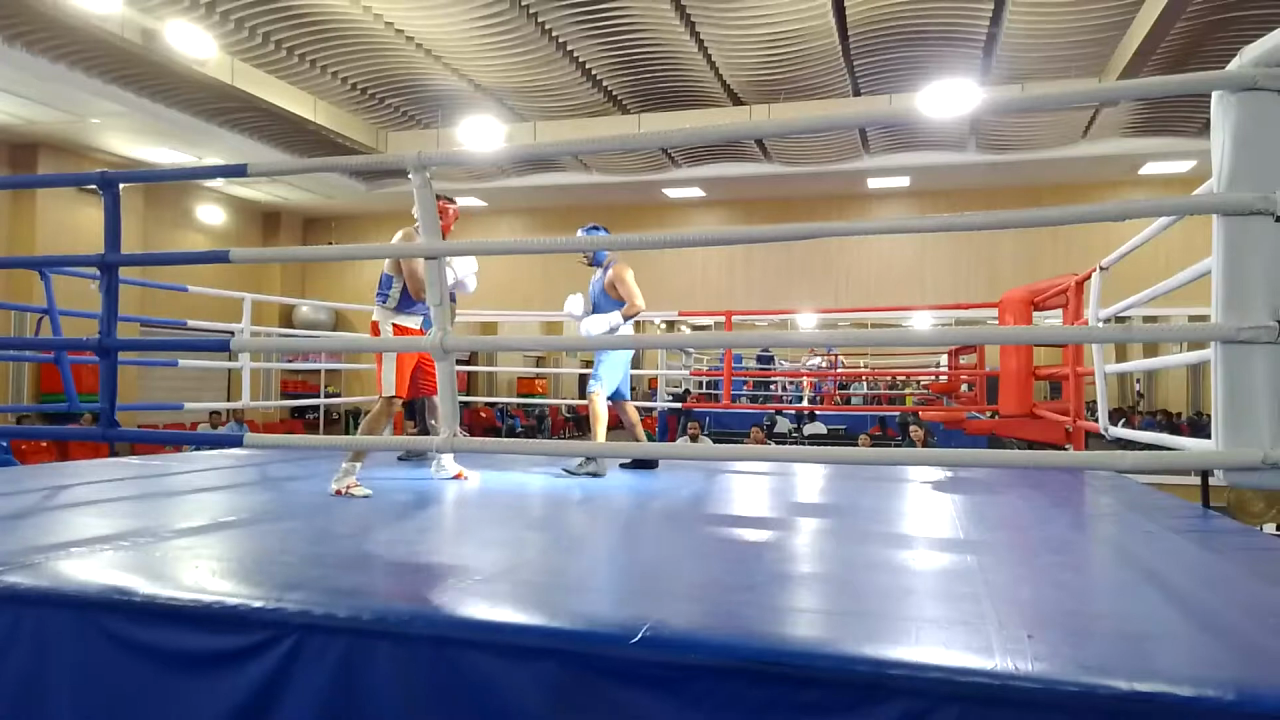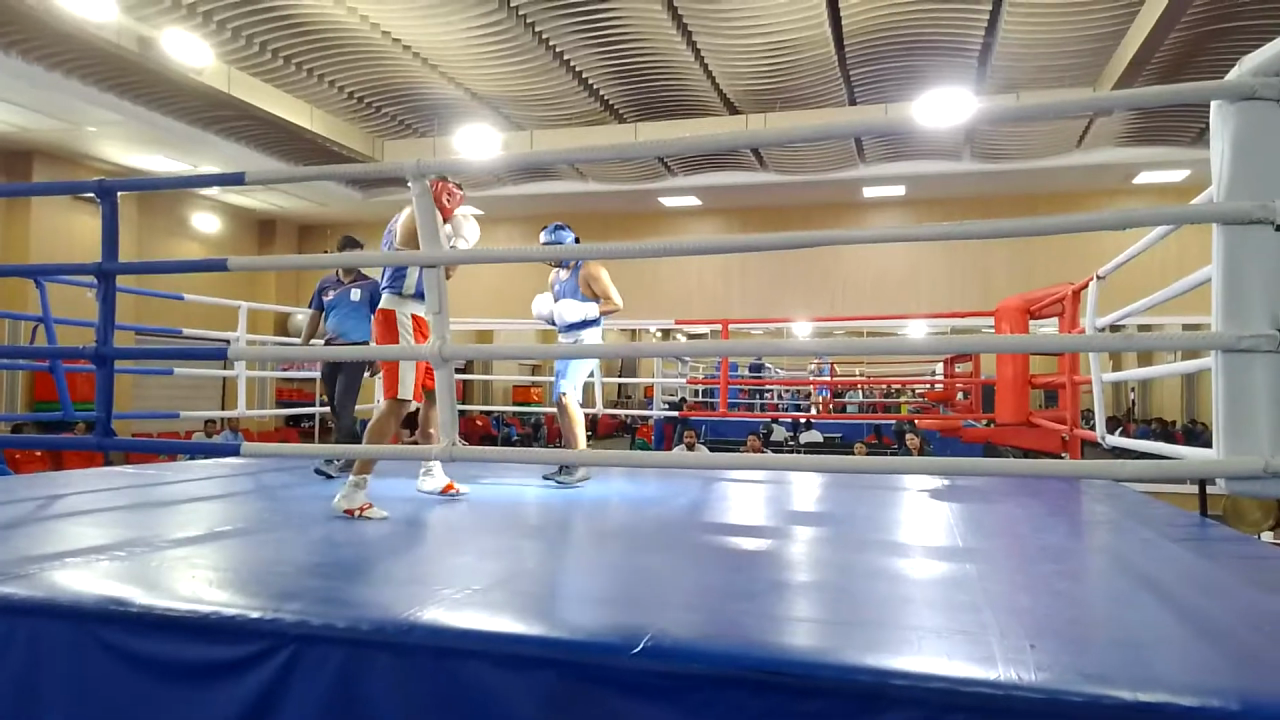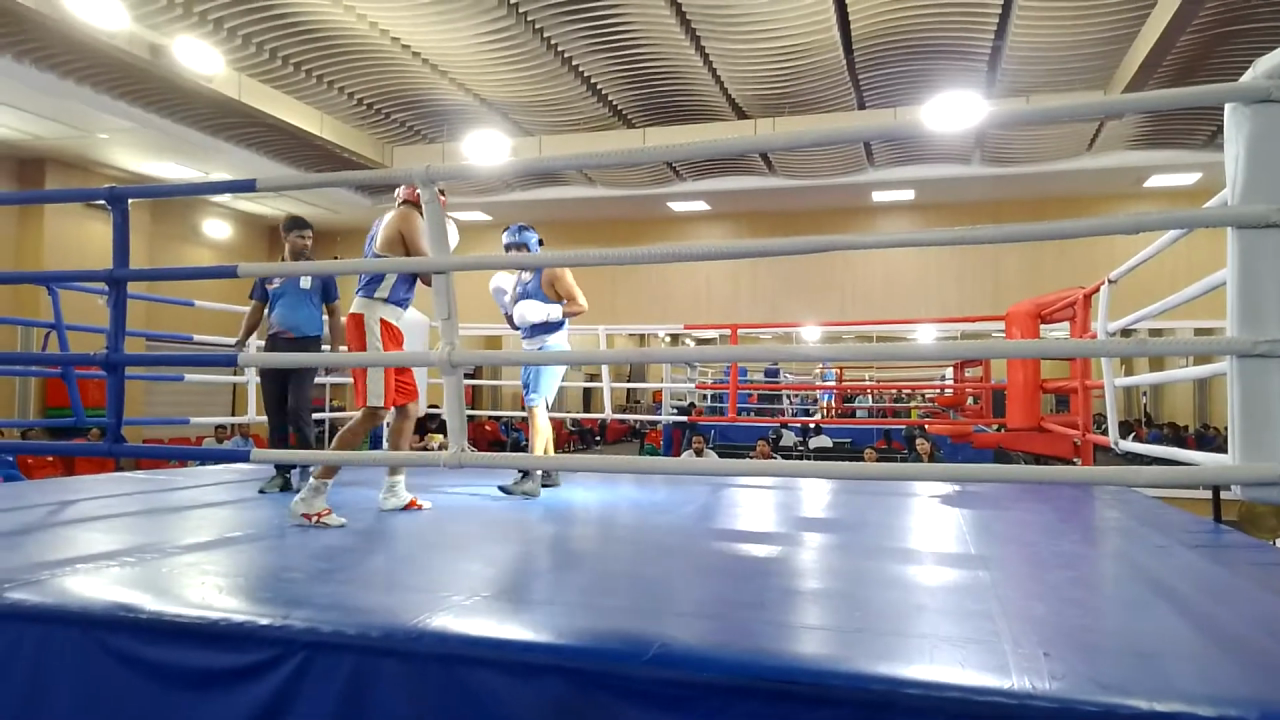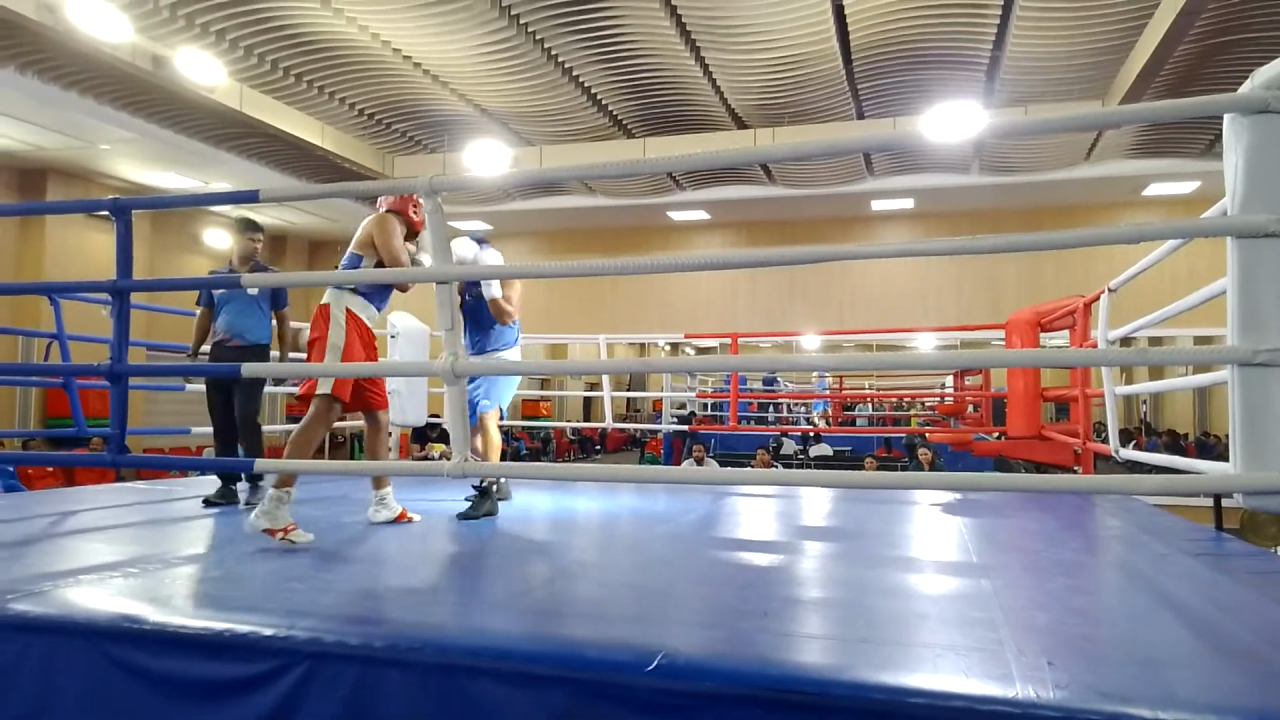
dt=1s
person 1, frame 1
left shoulder: (426, 242)
right shoulder: (410, 238)
right elbow: (419, 291)
left wrist: (455, 280)
right wrist: (452, 270)
left hip: (415, 328)
right hip: (393, 327)
left knee: (440, 393)
right knee: (390, 401)
left ankle: (444, 463)
right ankle: (345, 475)
person 1, frame 2
left shoulder: (401, 219)
right shoulder: (425, 212)
right elbow: (444, 270)
left wrist: (450, 240)
right wrist: (461, 240)
left hip: (409, 315)
right hip: (402, 315)
left knee: (433, 392)
right knee: (398, 402)
left ankle: (431, 474)
right ankle: (352, 492)
person 1, frame 3
left shoulder: (385, 222)
right shoulder: (408, 218)
right elbow: (428, 276)
left wrist: (431, 250)
right wrist: (444, 249)
left hip: (386, 324)
right hip: (374, 321)
left knee: (408, 406)
right knee: (373, 411)
left ankle: (394, 490)
right ankle: (311, 496)
person 1, frame 4
left shoulder: (386, 231)
right shoulder: (385, 223)
right elbow: (403, 280)
left wrist: (411, 254)
right wrist: (423, 256)
left hip: (359, 327)
right hip: (342, 318)
left knee: (378, 415)
right knee: (326, 409)
left ankle: (384, 503)
right ankle: (273, 508)
person 2, frame 1
left shoulder: (618, 271)
right shoulder: (596, 275)
left elbow: (637, 305)
left wrist: (607, 322)
right wrist: (583, 311)
left knee: (595, 393)
right knee: (620, 400)
left ankle: (594, 459)
right ankle: (646, 455)
person 2, frame 2
left shoulder: (590, 269)
right shoulder: (554, 276)
left elbow: (616, 305)
left wrist: (582, 310)
right wrist: (548, 314)
left hip: (585, 342)
right hip: (564, 344)
left knee: (567, 396)
right knee: (562, 404)
left ankle: (580, 462)
right ankle: (572, 463)
person 2, frame 3
left shoulder: (553, 271)
right shoulder: (517, 280)
left elbow: (581, 305)
right elbow: (516, 324)
left wrist: (546, 312)
right wrist: (505, 304)
left hip: (552, 347)
right hip: (530, 350)
left knee: (535, 406)
right knee: (537, 409)
left ankle: (532, 474)
right ankle: (549, 470)
person 2, frame 4
left shoulder: (508, 283)
right shoulder: (464, 286)
left elbow: (506, 316)
left wrist: (489, 284)
left hip: (503, 363)
left knee: (485, 416)
right knee: (472, 427)
left ankle: (488, 495)
right ankle: (496, 483)
person 3, frame 1
left shoulder: (441, 282)
right shoulder: (409, 281)
left elbow: (450, 311)
left wrist: (444, 338)
left hip: (430, 345)
right hip: (410, 345)
left knee: (424, 394)
right knee: (405, 394)
left ankle: (422, 444)
right ankle: (422, 440)
person 3, frame 2
left shoulder: (370, 285)
right shoulder: (325, 284)
right elbow: (314, 318)
right wrist: (302, 346)
left knee: (343, 403)
right knee: (338, 408)
left ankle: (333, 459)
person 3, frame 3
left shoulder: (321, 272)
right shoulder: (268, 273)
left elbow: (334, 313)
right elbow: (256, 311)
left wrist: (335, 350)
right wrist: (241, 342)
left hip: (307, 348)
right hip: (274, 348)
left knee: (299, 409)
right knee: (276, 413)
left ankle: (304, 467)
right ankle: (282, 471)
person 3, frame 4
left shoulder: (270, 276)
right shoulder: (215, 276)
left elbow: (283, 320)
right elbow: (204, 317)
left wrist: (283, 359)
right wrist: (193, 354)
left hip: (253, 355)
right hip: (219, 355)
left knee: (245, 419)
right knee: (222, 425)
left ankle: (255, 483)
right ankle: (227, 485)
